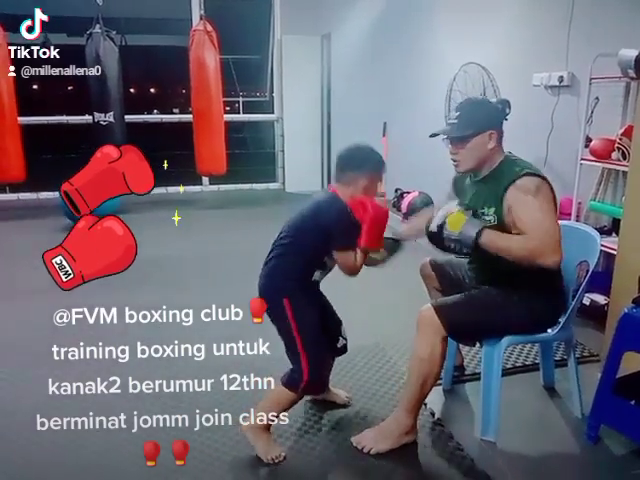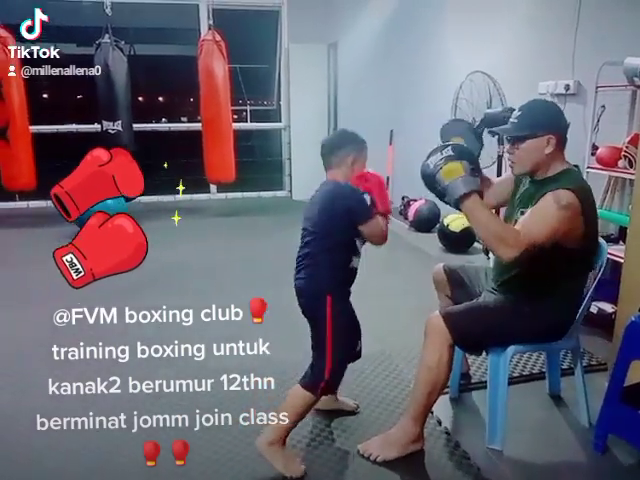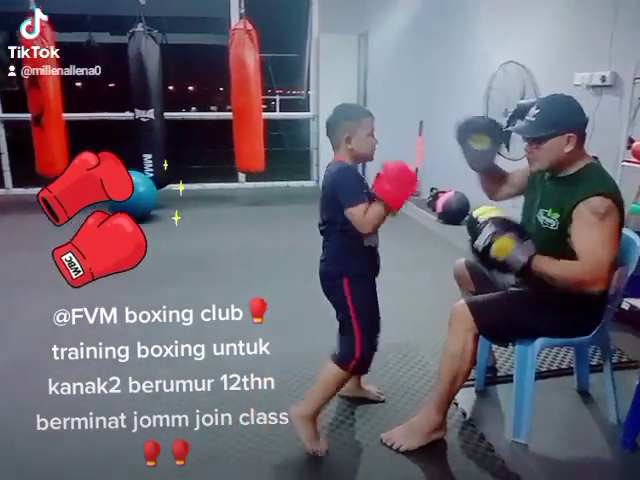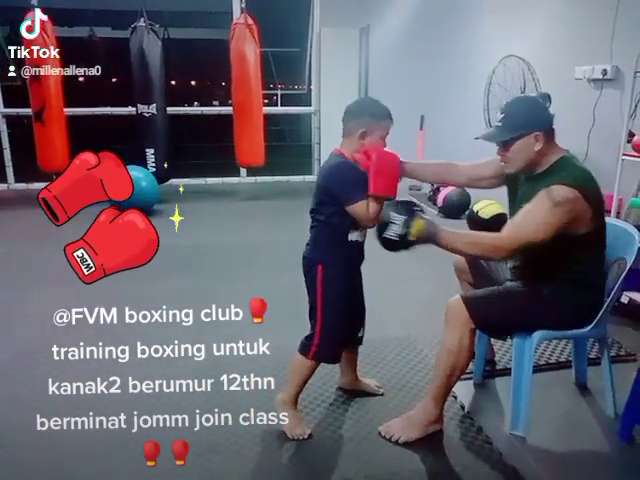
dt=0.7s
person 1, frame 1
left shoulder: (523, 186)
right shoulder: (469, 176)
left elbow: (549, 254)
right elbow: (442, 213)
left wrist: (478, 234)
left hip: (531, 300)
right hip: (490, 280)
left knee: (431, 318)
right knee: (430, 268)
left ankle: (403, 424)
right ankle: (449, 351)
person 1, frame 2
left shoulder: (565, 196)
right shoulder: (532, 176)
left elbow: (510, 246)
right elbow: (491, 195)
left wrist: (462, 194)
left hip: (541, 309)
right hip: (510, 285)
left knee: (438, 325)
right knee: (443, 275)
left ankle: (410, 432)
right ankle: (456, 362)
person 1, frame 3
left shoulder: (595, 198)
right shoulder: (545, 167)
left elbow: (594, 279)
right elbow: (499, 189)
left wrist: (527, 259)
right wrist: (484, 162)
left hip: (569, 304)
right hip: (534, 280)
left knee: (463, 314)
right knee: (465, 269)
left ankle: (432, 420)
right ankle: (481, 354)
person 1, frame 4
left shoulder: (564, 189)
right shoulder: (525, 163)
left elbow: (501, 246)
right elbow: (457, 173)
left wrist: (430, 231)
right wrist: (396, 165)
left hip: (566, 296)
right hip: (535, 272)
left knee: (459, 309)
right knee: (465, 263)
left ankle: (429, 413)
person 2, frame 1
left shoulder: (331, 201)
right shoulder: (338, 212)
left elbow: (335, 249)
right elbow: (352, 266)
left wrist: (362, 224)
right wrist: (370, 232)
left hip: (299, 282)
right hip: (284, 289)
left knee: (333, 337)
right knee: (308, 369)
left ankle: (321, 390)
right ankle: (257, 425)
person 2, frame 2
left shoulder: (327, 194)
right shoulder: (347, 194)
right elbow: (378, 233)
left wrist: (370, 207)
right wrist: (380, 204)
left hip: (324, 285)
right hip: (322, 290)
left knee: (348, 342)
right knee: (325, 368)
left ankle: (328, 398)
right ankle: (273, 439)
person 2, frame 3
left shoulder: (339, 172)
right shoulder: (346, 176)
right elbow: (365, 224)
left wrist: (381, 197)
right wrist: (388, 197)
left hip: (347, 267)
right hip: (347, 272)
left knee: (364, 332)
right knee: (357, 344)
left ankle: (353, 385)
right ankle: (306, 412)
person 2, frame 4
left shoulder: (353, 164)
right shoulder: (341, 170)
left elbow: (365, 208)
right elbow: (369, 217)
left wrist: (382, 178)
right wrist: (382, 183)
left hip: (345, 259)
right hip: (326, 262)
left knee: (353, 322)
right knee: (324, 335)
left ankle: (349, 377)
right ankle: (287, 400)
